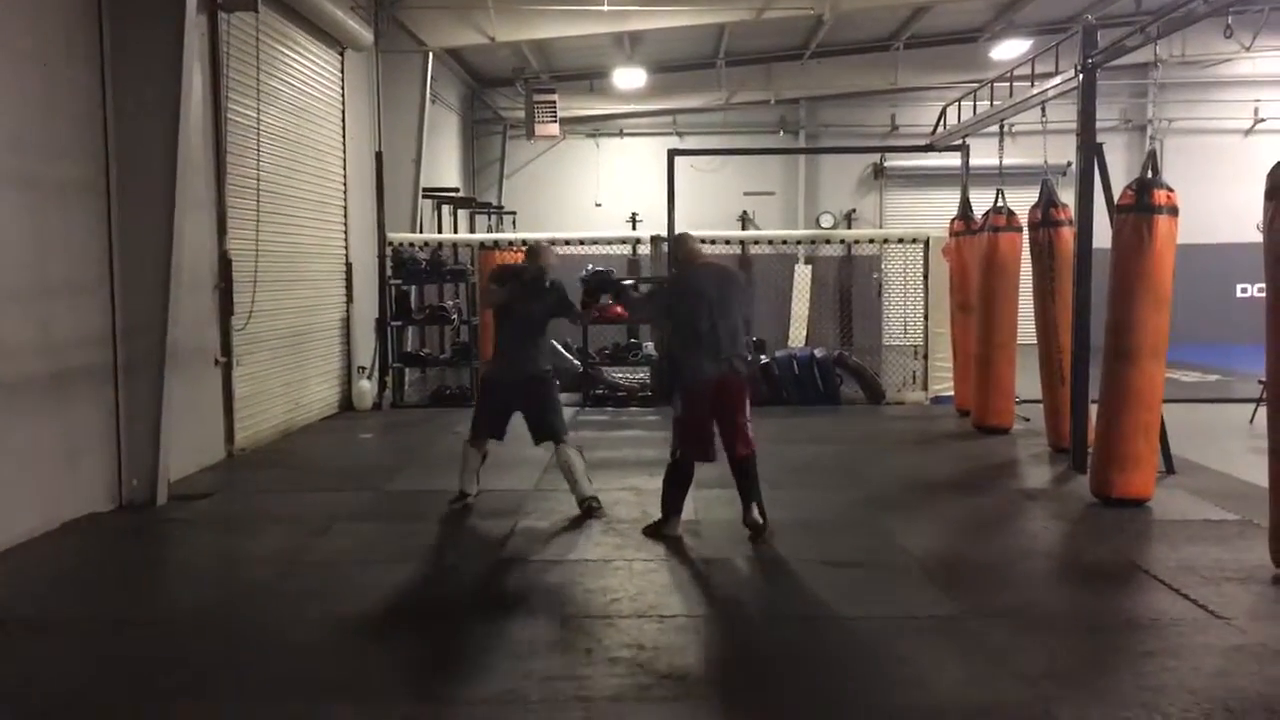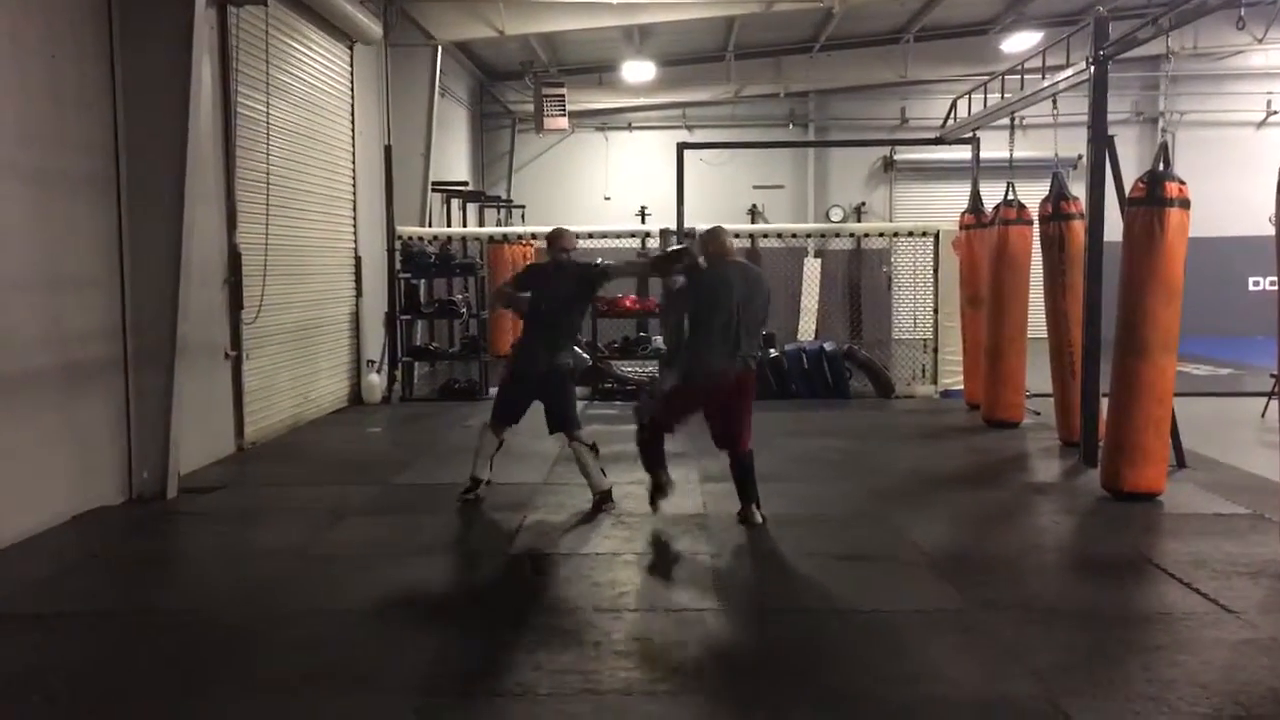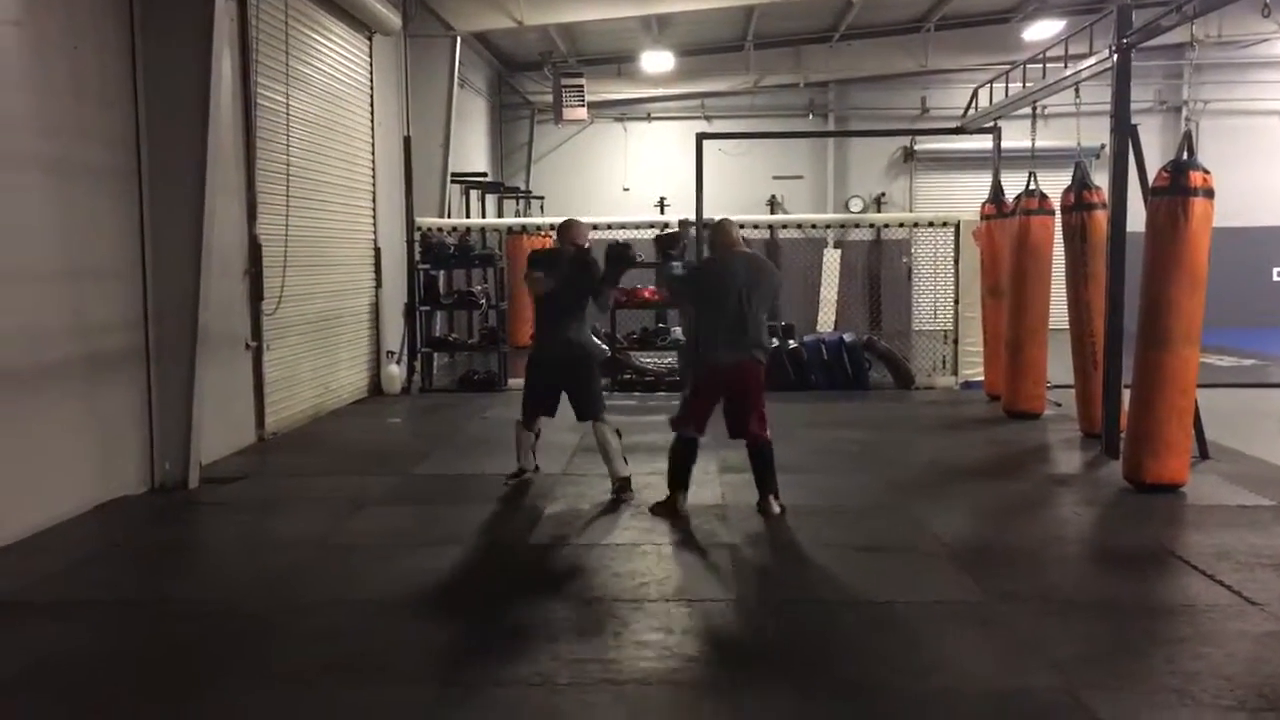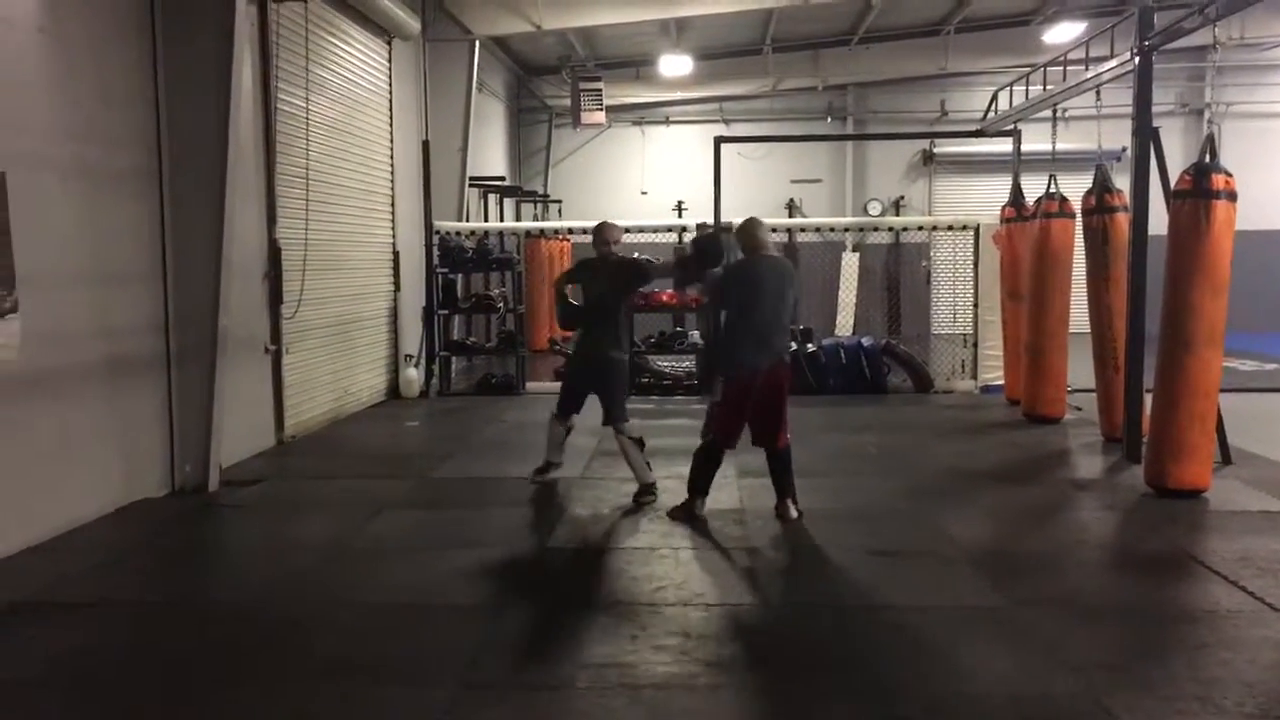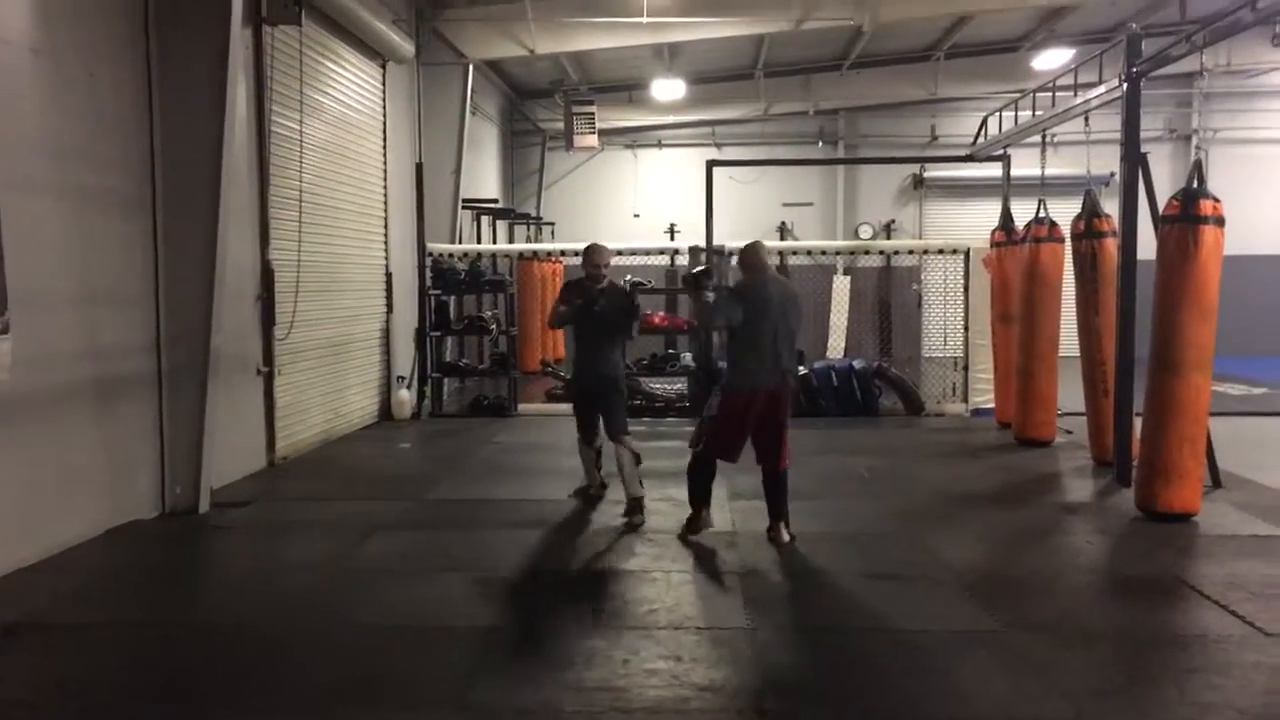
dt=0.4s
person 1, frame 1
left shoulder: (678, 283)
right shoulder: (734, 278)
left elbow: (643, 310)
left wrist: (623, 294)
left hip: (695, 375)
right hip: (734, 371)
left knee: (685, 451)
right knee: (741, 447)
left ankle: (670, 519)
right ankle: (754, 511)
person 1, frame 2
left shoulder: (708, 278)
right shoulder: (759, 280)
left elbow: (677, 306)
left wrist: (686, 276)
left hip: (703, 369)
right hip: (742, 370)
left knee: (650, 417)
right knee: (740, 442)
left ankle: (660, 477)
right ankle: (751, 508)
person 1, frame 3
left shoulder: (709, 268)
right shoulder: (769, 270)
left elbow: (678, 293)
left wrist: (670, 264)
left hip: (711, 360)
right hip: (751, 359)
left knee: (687, 430)
right knee: (757, 432)
left ankle: (677, 497)
right ankle: (770, 498)
person 1, frame 4
left shoulder: (741, 271)
right shoulder: (786, 269)
left elbow: (715, 299)
left hip: (741, 365)
right hip: (776, 364)
left knee: (716, 437)
right knee: (777, 437)
left ankle: (696, 501)
right ankle: (787, 503)
person 1, frame 5
left shoulder: (747, 288)
right shoulder: (790, 292)
left elbow: (716, 319)
left wrist: (704, 297)
left hip: (743, 382)
right hip: (779, 384)
left knee: (705, 447)
right knee: (775, 458)
left ankle: (701, 513)
right ankle: (780, 526)
person 2, frame 1
left shoulder: (553, 288)
right shoulder: (504, 275)
left elbow: (578, 318)
right elbow: (486, 300)
right wrist: (520, 288)
left hip: (536, 373)
right hip: (499, 373)
left knee: (559, 437)
right knee: (478, 436)
left ankle: (587, 496)
right ankle: (467, 490)
person 2, frame 2
left shoulder: (585, 273)
right shoulder: (535, 272)
left elbow: (622, 268)
right elbow: (499, 295)
right wrist: (518, 303)
left hip: (557, 365)
right hip: (524, 361)
left knee: (573, 432)
right knee: (497, 423)
left ankle: (602, 489)
right ankle: (478, 479)
person 2, frame 3
left shoulder: (589, 265)
right shoulder: (540, 259)
left elbow: (604, 303)
right elbow: (535, 289)
left wrist: (614, 273)
right wrist: (568, 271)
left hip: (579, 350)
right hip: (545, 351)
left knee: (597, 416)
right knee: (529, 415)
left ankle: (621, 478)
right ankle: (527, 465)
person 2, frame 4
left shoulder: (630, 267)
right shoulder: (586, 267)
left elbow: (661, 269)
right elbow: (560, 283)
left hip: (613, 356)
right hip: (583, 352)
left knee: (619, 422)
right knee: (562, 412)
left ankle: (647, 482)
right ankle: (552, 461)
person 2, frame 5
left shoulder: (618, 293)
right shoulder: (573, 289)
left elbow: (627, 334)
right elbow: (553, 322)
left wrist: (629, 317)
right wrist: (578, 309)
left hip: (611, 373)
right hip: (583, 373)
left knee: (619, 436)
right knee: (587, 434)
left ankle: (636, 499)
right ankle: (594, 484)
